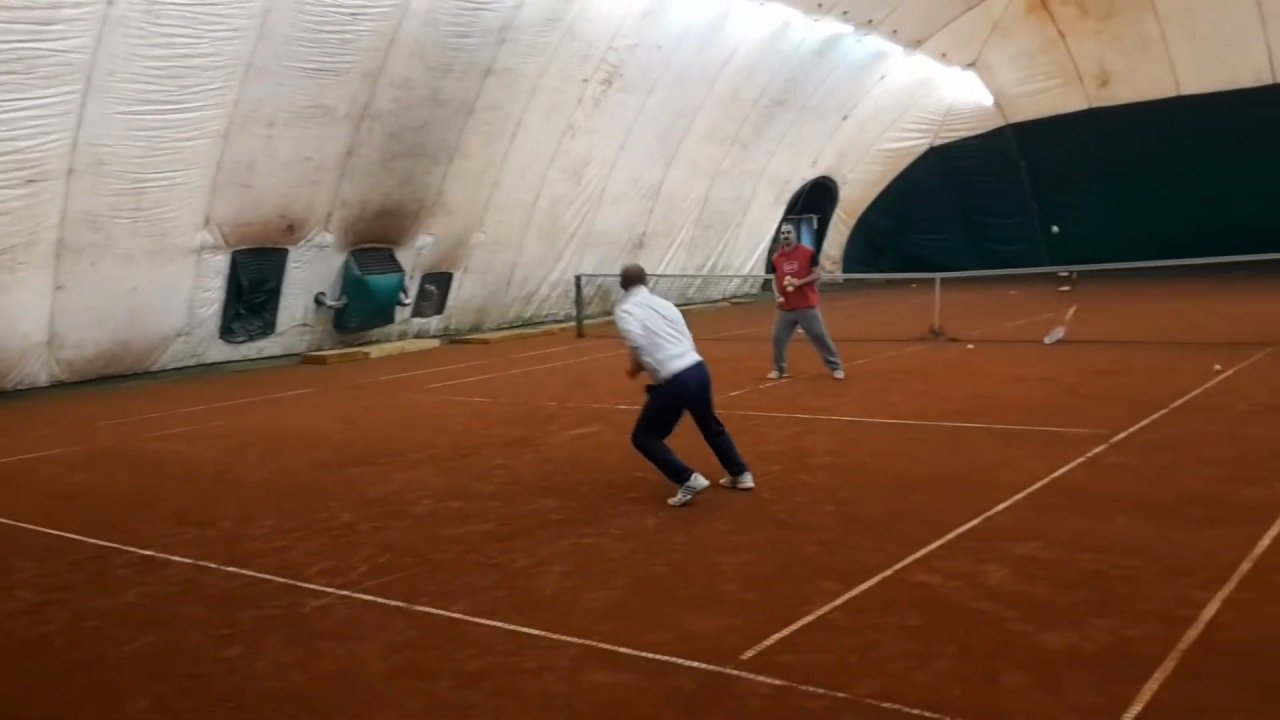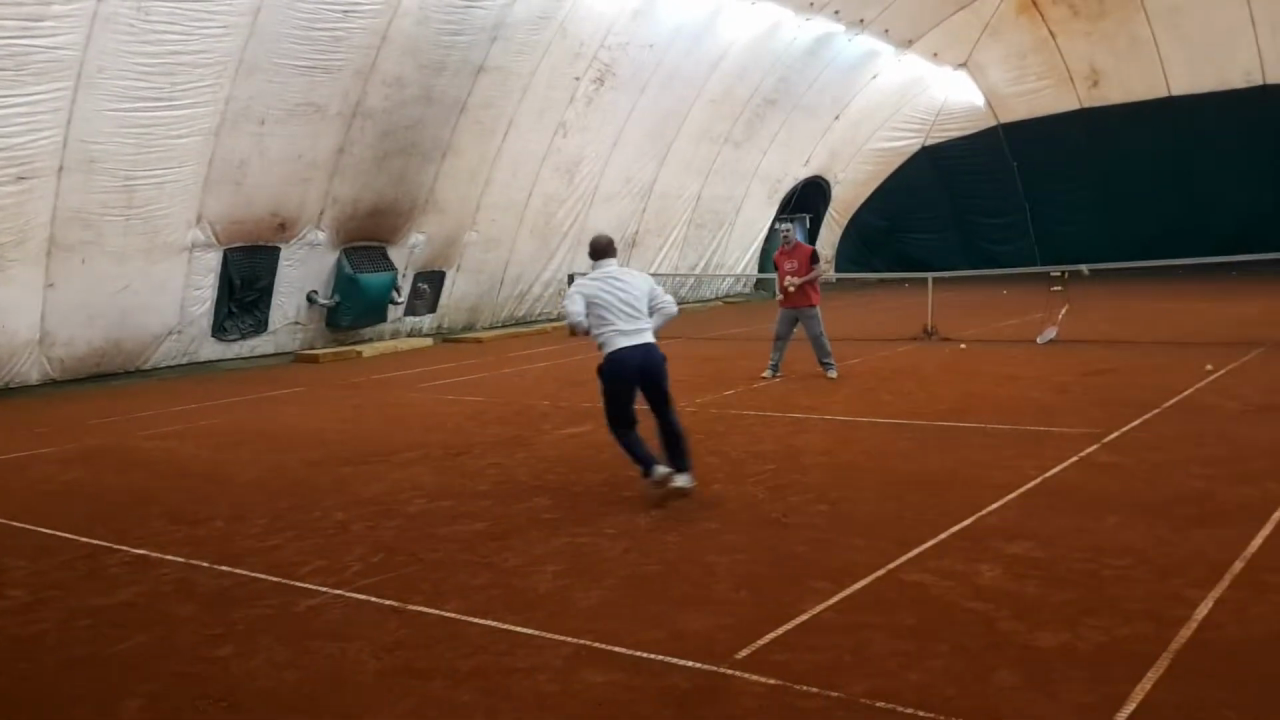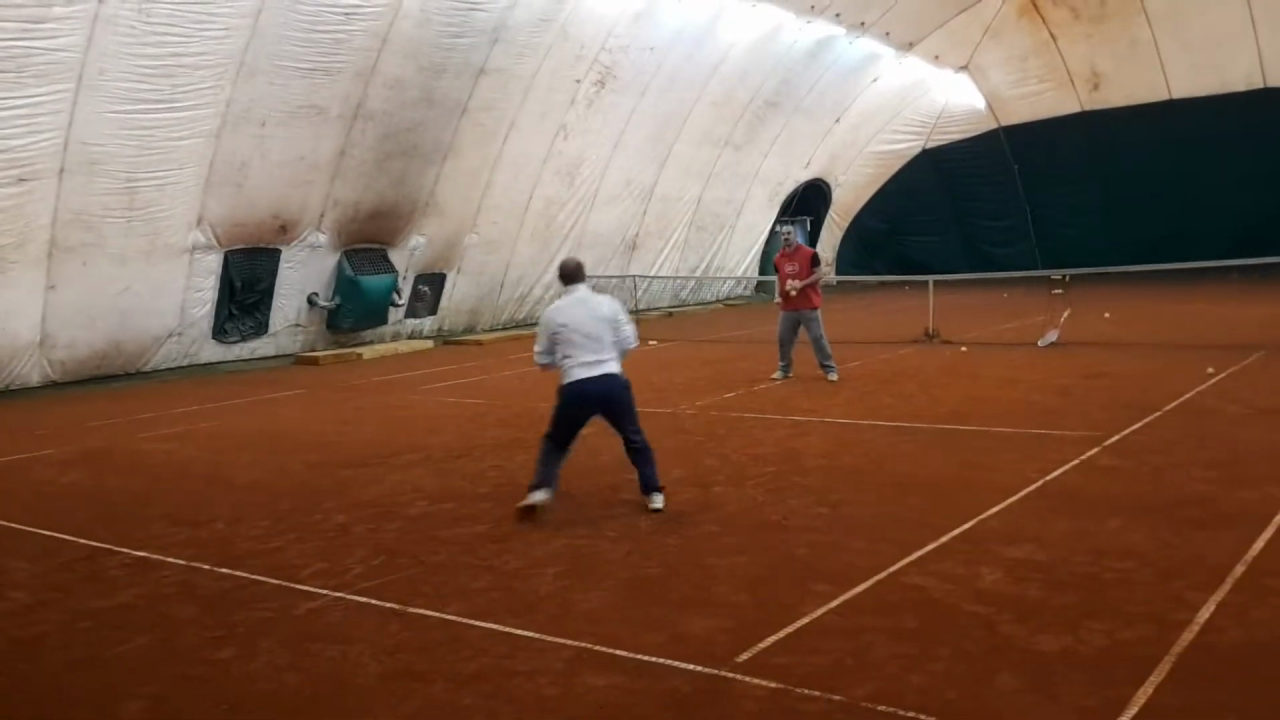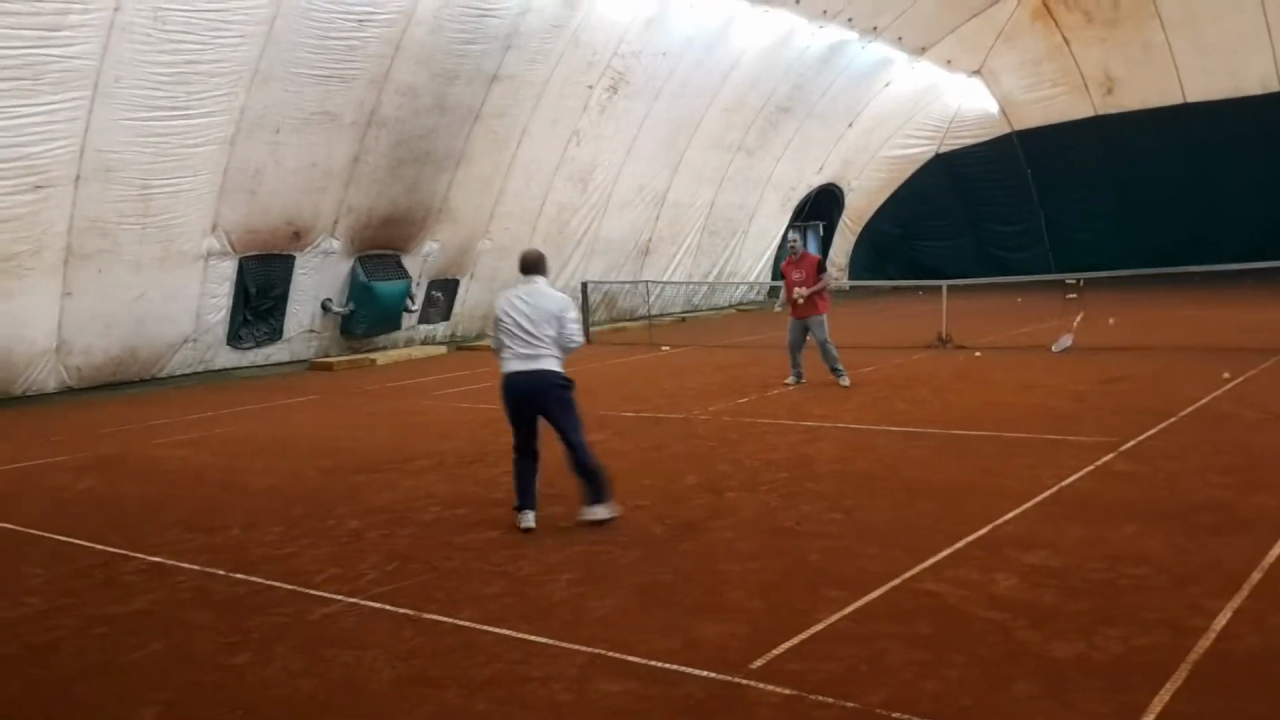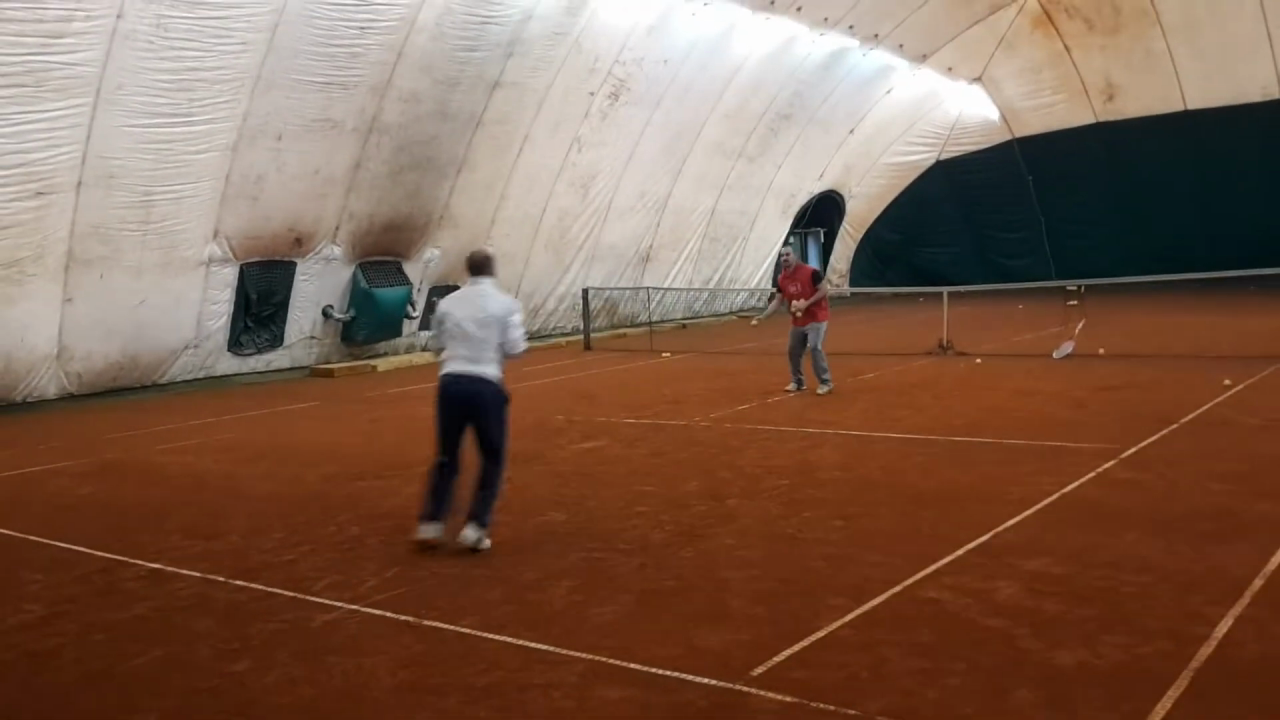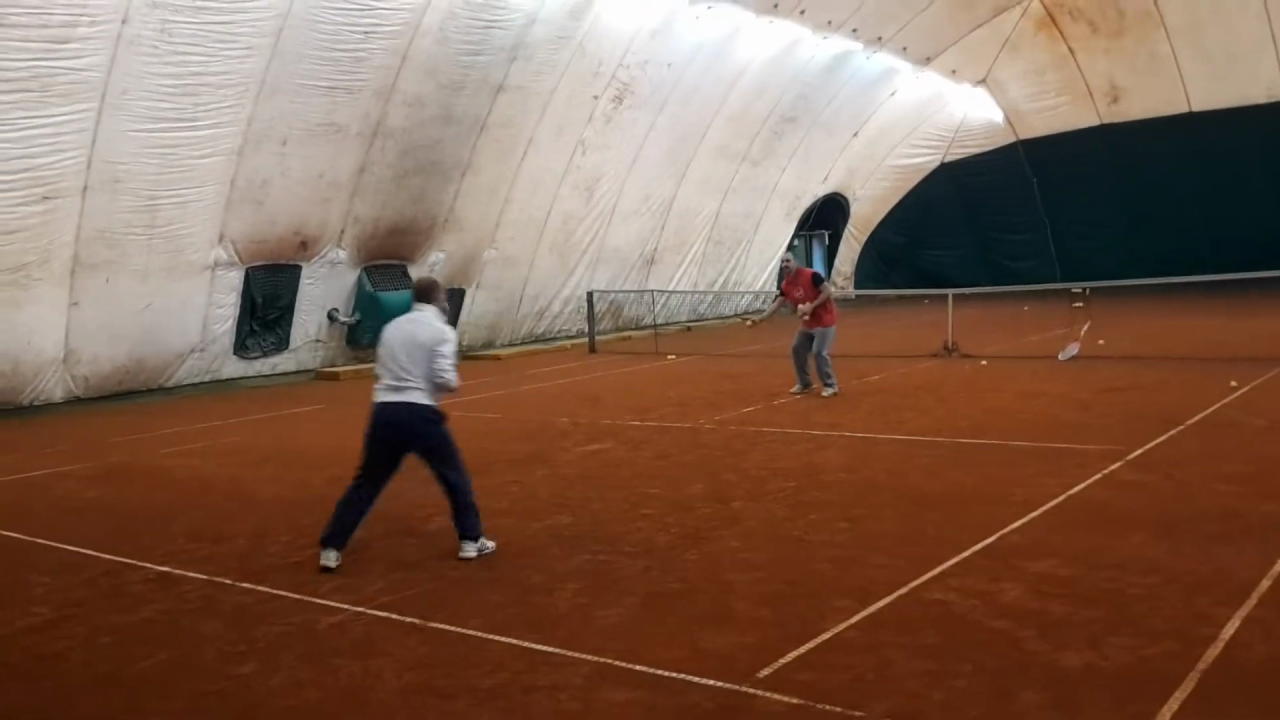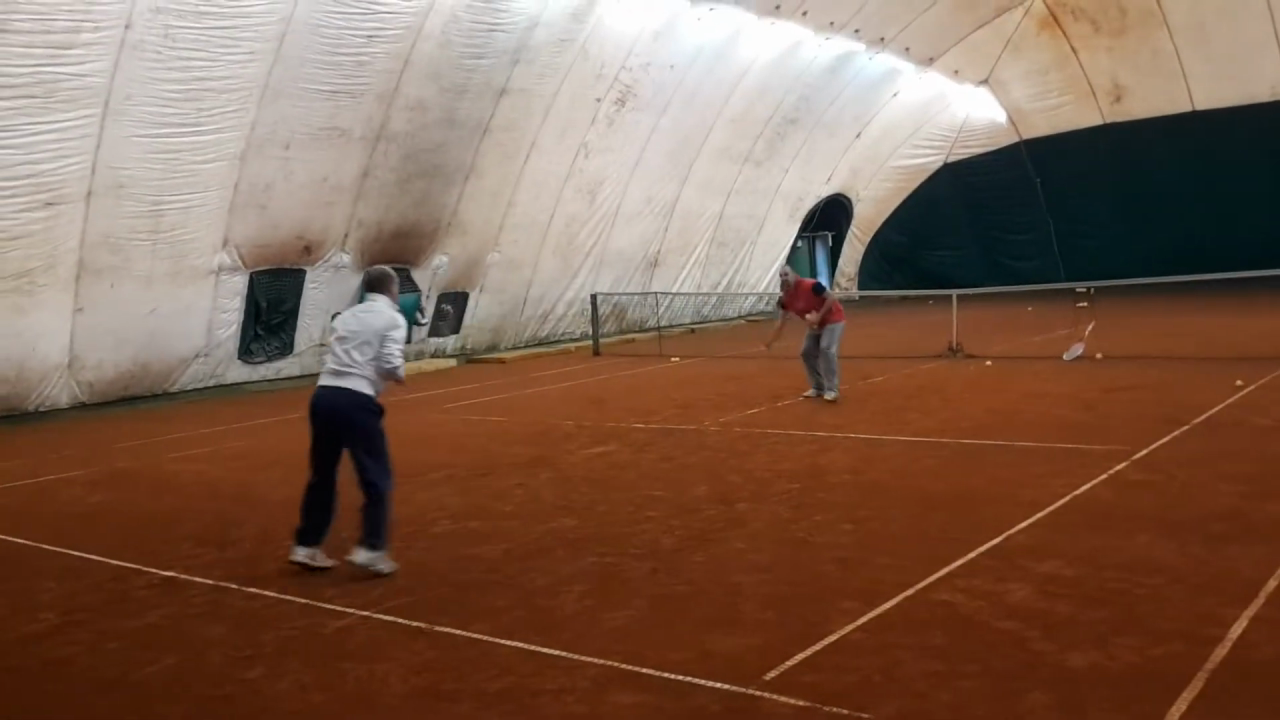
dt=0.2s
person 1, frame 1
left shoulder: (624, 310)
right shoulder: (665, 304)
left elbow: (635, 342)
left wrist: (636, 365)
left hip: (673, 381)
right hip: (698, 370)
left knee: (644, 437)
right knee: (711, 426)
left ankle: (688, 480)
right ankle: (740, 474)
person 1, frame 2
left shoulder: (582, 286)
right shoulder: (640, 278)
left elbow: (575, 319)
right elbow: (669, 308)
left wrist: (587, 329)
left hip: (617, 359)
right hip: (649, 352)
left knee: (623, 425)
right knee: (665, 414)
left ankle: (655, 469)
right ankle: (682, 472)
person 1, frame 3
left shoulder: (551, 313)
right shoulder: (609, 304)
left elbow: (542, 360)
right elbow: (628, 343)
left hip: (576, 388)
right hip: (611, 382)
left knee: (554, 443)
right knee: (635, 440)
left ankle: (539, 492)
right ankle: (654, 494)
person 1, frame 4
left shoulder: (503, 301)
right shoulder: (559, 300)
left elbow: (497, 345)
right elbow: (573, 341)
left hip: (513, 381)
right hip: (548, 379)
left knee: (525, 451)
right knee: (575, 442)
left ankle: (526, 511)
right ankle: (597, 503)
person 1, frame 5
left shoulder: (447, 303)
right shoulder: (506, 303)
left elbow: (435, 345)
right elbow: (515, 348)
left hip: (451, 384)
right hip: (485, 386)
left knee: (446, 460)
right knee: (492, 460)
left ankle: (431, 524)
right ankle: (475, 527)
person 1, frame 6
left shoulder: (391, 327)
right shoulder: (441, 331)
right elbow: (444, 378)
right wrist: (453, 383)
left hip: (384, 412)
right hip: (419, 413)
left knee: (366, 482)
right knee: (455, 479)
left ankle: (331, 549)
right ankle: (471, 540)
person 1, frame 7
left shoulder: (345, 317)
right shoulder: (393, 319)
right elbow: (391, 365)
right wrist: (399, 374)
left hip: (324, 396)
right hip: (356, 403)
left knee: (322, 475)
right knee: (376, 477)
left ankle: (307, 546)
right ankle: (370, 549)
